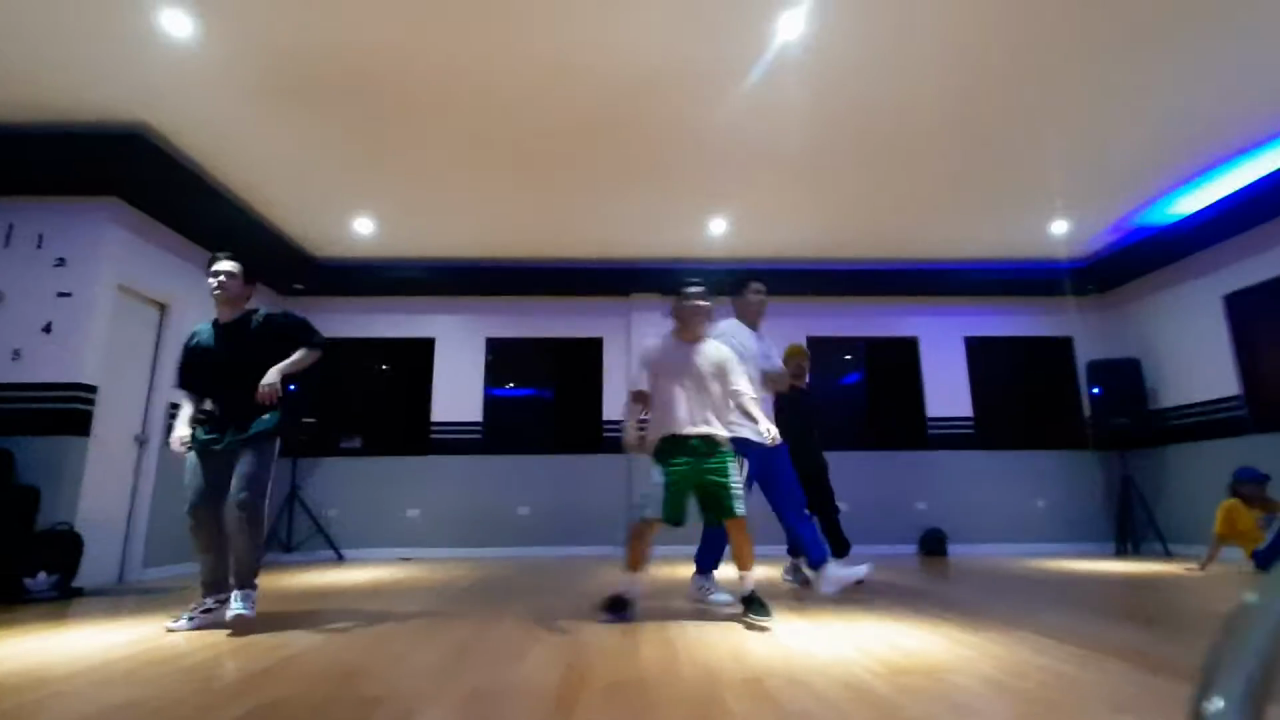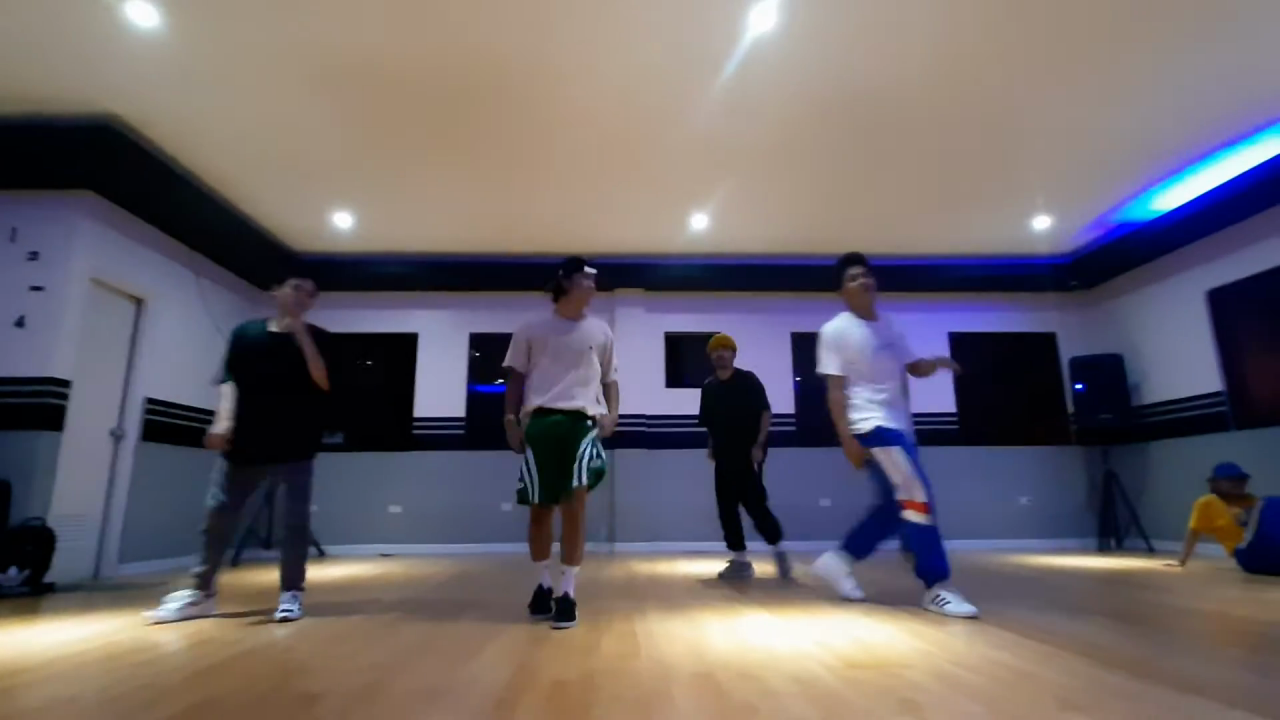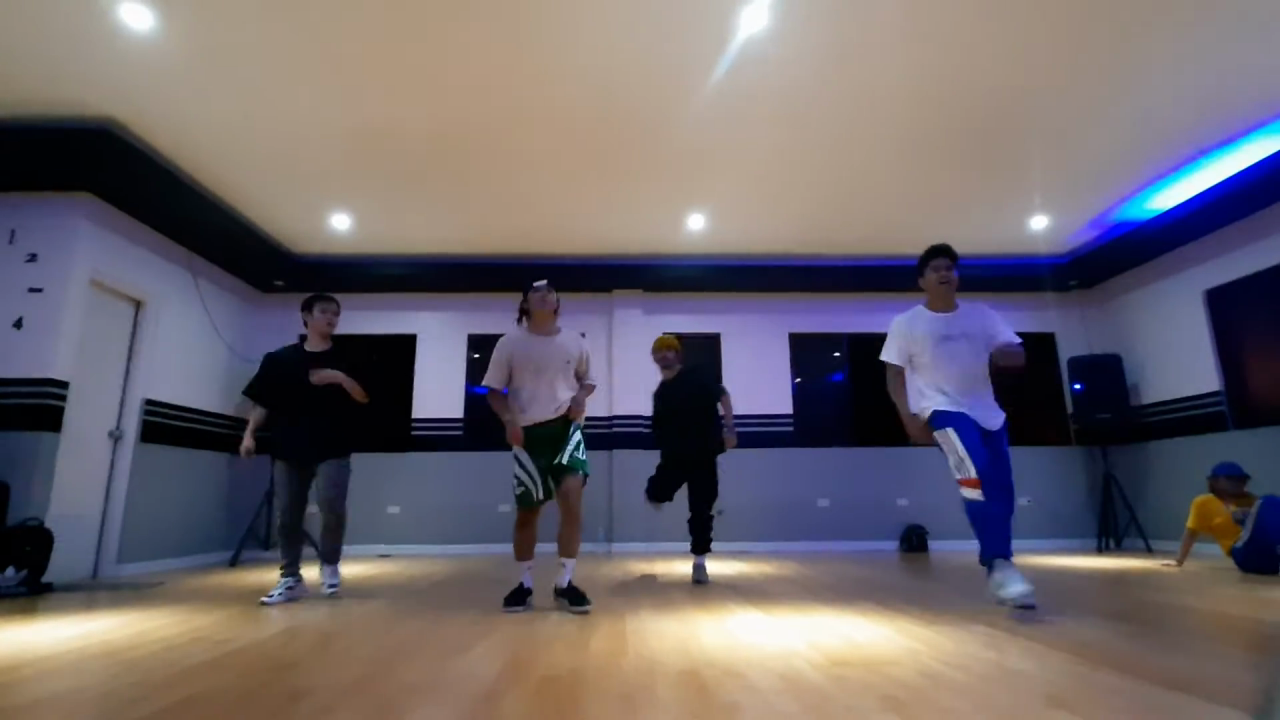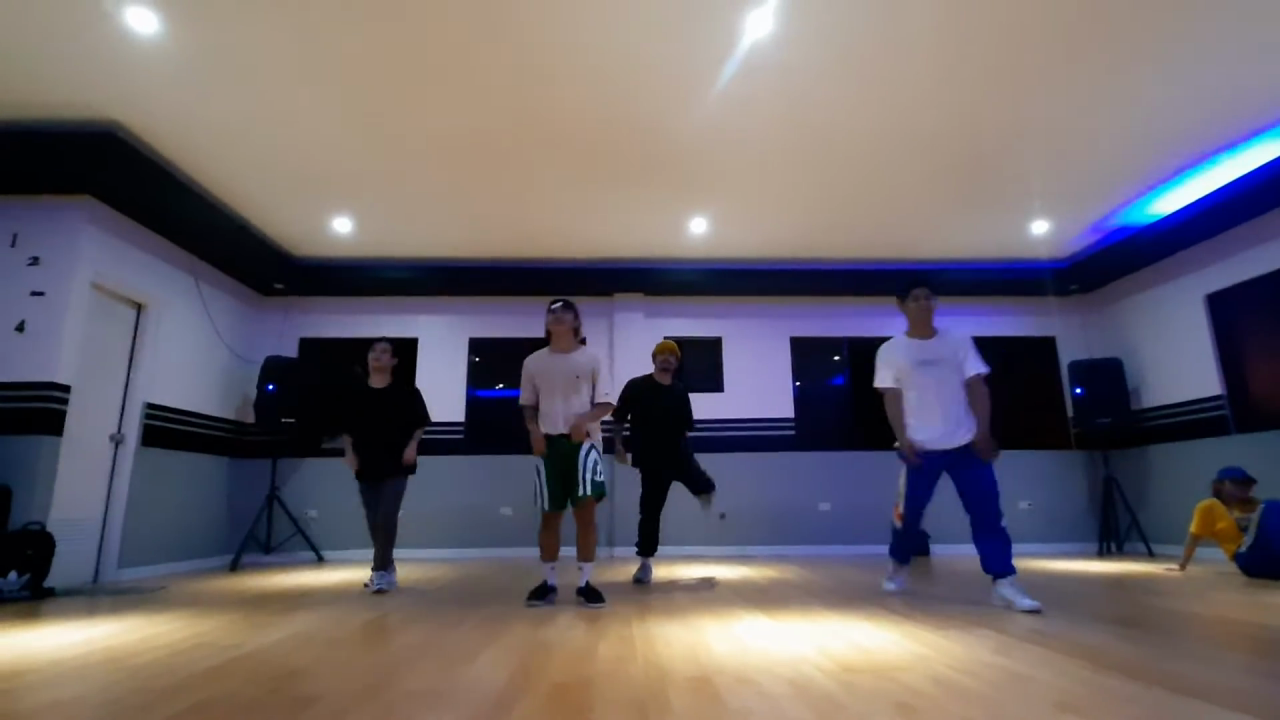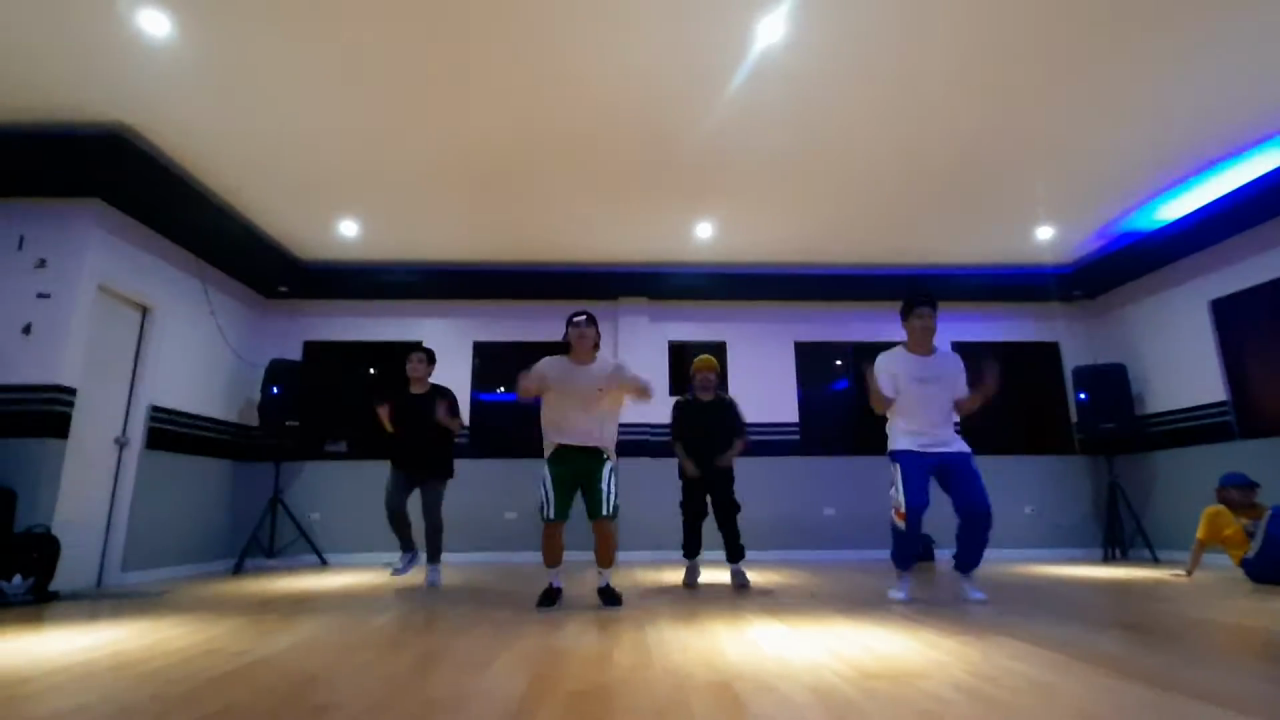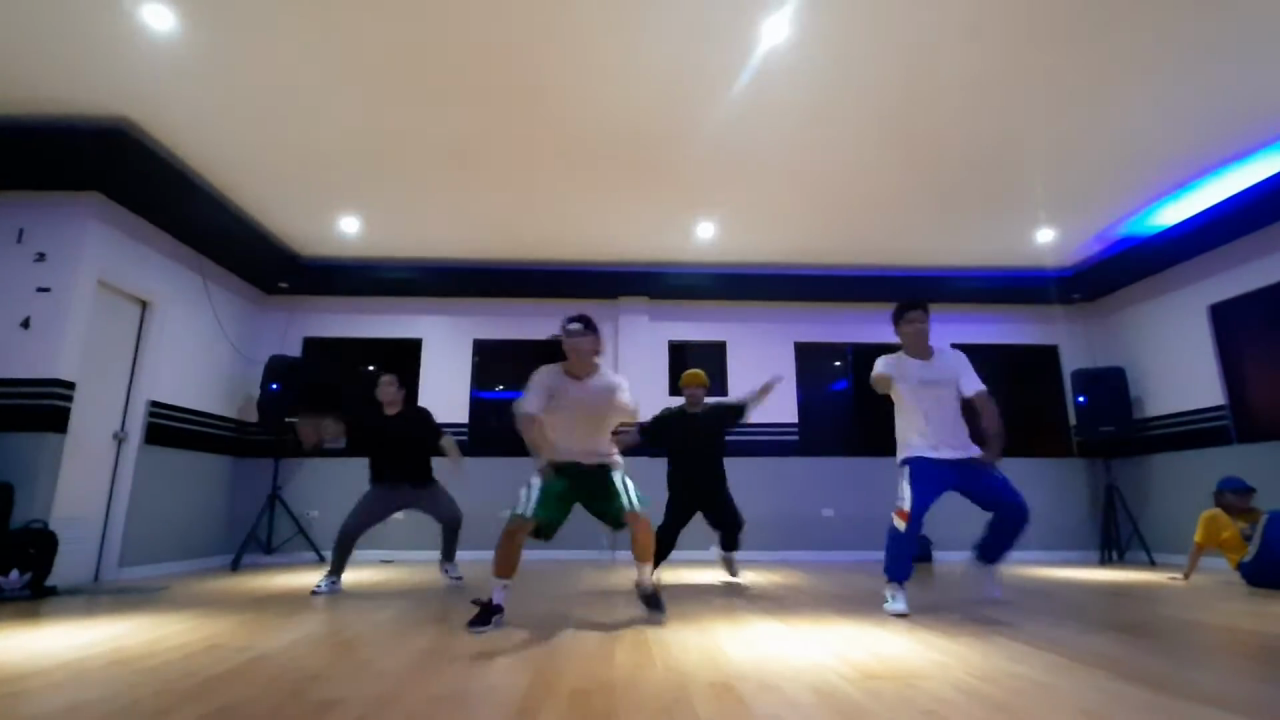
dt=0.7s
person 1, frame 1
left shoulder: (762, 339)
right shoulder: (728, 331)
left elbow: (780, 381)
left wrist: (779, 377)
left hip: (766, 435)
right hip: (739, 434)
left knee: (792, 502)
left ankle: (825, 571)
right ankle: (702, 576)
person 1, frame 2
left shoulder: (888, 326)
right shoulder: (835, 331)
left elbow: (914, 367)
right elbow: (835, 389)
left wrist: (938, 363)
right wrist: (847, 438)
left hip: (898, 425)
right hip: (873, 427)
left knee: (893, 505)
right knee: (916, 499)
left ankle: (839, 560)
right ankle: (937, 587)
person 1, frame 3
left shoulder: (981, 316)
right shoulder: (907, 323)
left elbow: (1017, 355)
right elbow: (894, 376)
left wrist: (1007, 353)
right wrist: (909, 415)
left hip: (988, 415)
right hip: (943, 413)
left knee: (1001, 495)
right knee: (976, 478)
left ankle: (997, 570)
right ankle: (1002, 566)
person 1, frame 4
left shoulder: (959, 343)
right shoulder: (890, 350)
left elbow: (977, 386)
right elbow: (891, 398)
left wrist: (983, 430)
right wrist: (903, 437)
left hip: (964, 440)
right hip: (920, 444)
left knee: (986, 509)
right knee: (909, 511)
left ankle: (1004, 582)
right ankle: (898, 566)
person 1, frame 5
left shoulder: (951, 361)
right shoulder: (889, 360)
left elbow: (964, 406)
right elbow: (881, 407)
left wrist: (986, 389)
right wrist: (873, 386)
left hip: (950, 448)
right hip: (910, 448)
left knee: (979, 512)
right knee: (909, 509)
left ankle: (965, 574)
right ankle: (902, 575)
person 1, frame 6
left shoulder: (955, 357)
right shoulder: (890, 364)
left elbow: (982, 399)
right elbow: (880, 383)
left wrist: (994, 440)
right wrist: (884, 380)
left hip: (964, 455)
right hip: (921, 457)
left knee: (1014, 509)
right knee: (910, 513)
left ankle: (984, 563)
right ankle: (895, 587)
person 2, frame 1
left shoulder: (721, 353)
right shoulder: (656, 353)
left elbow: (742, 394)
right elbow: (640, 395)
left wrist: (763, 422)
right wrist: (631, 427)
left hip: (713, 445)
right hip: (671, 446)
left knee: (737, 519)
right knee: (648, 521)
left ankle: (749, 592)
right ankle: (626, 593)
person 2, frame 2
left shoulder: (601, 332)
right shoulder: (532, 329)
left elbow: (609, 378)
right elbow: (515, 375)
left wrist: (611, 412)
right wrist: (511, 419)
left hip: (582, 422)
right hip: (540, 421)
left knee: (574, 505)
right knee: (540, 508)
left ankle: (567, 593)
right ankle: (544, 585)
person 2, frame 3
left shoulder: (575, 343)
right shoulder: (509, 344)
left elbow: (588, 380)
right elbow: (494, 389)
left wrist: (581, 397)
right wrist: (509, 420)
left hip: (566, 427)
right hip: (528, 432)
left knee: (571, 499)
right knee: (527, 510)
left ankle: (565, 582)
right ankle: (524, 584)
person 2, frame 4
left shoulder: (591, 359)
right shoulder: (533, 362)
left elbow: (605, 403)
right elbow: (527, 405)
left wrist: (585, 419)
right wrist: (533, 429)
left hip: (583, 442)
right hip: (547, 443)
left knee: (585, 511)
right knee: (550, 517)
left ankle: (584, 582)
right ankle: (549, 582)
person 2, frame 5
left shoulder: (611, 369)
right shoulder: (550, 367)
left elbow: (645, 393)
right elbow: (525, 391)
left wrist: (629, 381)
right wrist: (528, 383)
left hip: (598, 454)
right hip: (560, 452)
left knee: (604, 522)
right knee: (552, 524)
left ankle: (605, 585)
right ankle: (555, 585)
person 2, frame 6
left shoulder: (612, 383)
right shoulder: (546, 378)
left elbow: (629, 416)
right elbow: (526, 417)
left wrist: (622, 409)
right wrist: (539, 448)
left hip: (601, 466)
right hip: (556, 467)
left knee: (639, 521)
right knee: (516, 528)
left ankle: (646, 585)
right ankle: (496, 602)
person 3, frame 1
left shoulder: (268, 322)
right shoulder: (199, 340)
left elbow: (313, 346)
right elbow: (191, 390)
left wrist: (281, 369)
right wrist: (183, 423)
left hip: (257, 429)
right hip: (212, 434)
left knee: (245, 503)
right knee: (200, 510)
left ankle: (243, 589)
right ankle: (215, 596)
person 3, frame 2
left shoulder: (316, 339)
right shoulder: (246, 334)
left elbow: (323, 382)
right elbow: (231, 379)
left wrist: (302, 335)
right wrist: (224, 418)
left hip: (294, 446)
right hip: (246, 442)
left knee: (295, 520)
right knee: (219, 513)
left ankle: (292, 592)
right ankle: (200, 592)
person 3, frame 3
left shoulder: (344, 360)
right shoulder: (282, 358)
left elbow: (362, 398)
right elbow: (262, 399)
left wrist: (341, 378)
right wrist: (250, 432)
left hip: (333, 449)
right hip: (291, 449)
left knee: (332, 505)
right knee: (288, 513)
left ankle: (330, 566)
right ankle: (290, 579)
person 3, frame 4
left shoulder: (406, 392)
right shoulder: (358, 396)
left elbow: (421, 424)
right elbow: (348, 430)
left wrist: (413, 445)
right wrist: (349, 452)
left hip: (396, 466)
right hip: (367, 467)
left knee: (386, 517)
right knee: (374, 521)
left ankle: (383, 570)
right ankle: (385, 566)
person 3, frame 5
left shoulder: (443, 395)
right shoulder: (398, 398)
left elbow: (457, 428)
right elbow: (391, 428)
left wrist: (444, 417)
right wrist: (384, 417)
left hip: (434, 467)
right hip: (403, 464)
left knee: (432, 517)
right knee: (392, 505)
left ankle: (433, 566)
right ankle: (408, 552)
person 3, frame 6
left shoulder: (419, 416)
right shoulder: (370, 423)
left elbow: (440, 437)
right elbow: (340, 430)
left wrist: (454, 454)
right wrist: (316, 429)
left hip: (420, 485)
right hip: (385, 488)
left knee: (453, 516)
right knee: (348, 531)
left ankle: (448, 562)
right ankle: (333, 577)
person 4, frame 1
left shoulder: (813, 394)
right shoulder: (781, 394)
left hip: (815, 462)
right hip: (793, 463)
left knee: (828, 511)
left ankle: (840, 558)
right ankle: (795, 562)
person 4, frame 2
left shoulder: (747, 380)
right shoulder: (708, 387)
left elbow: (765, 412)
left wrist: (759, 444)
right wrist: (711, 446)
left hip: (745, 454)
right hip: (723, 456)
left knee: (754, 502)
right knee: (726, 508)
left ankle: (778, 549)
right ankle: (740, 561)
person 4, frame 3
left shoulder: (697, 377)
right shoulder: (660, 392)
left elbow: (723, 396)
left wrist: (729, 429)
right wrist: (664, 452)
left hip: (703, 452)
right hip: (674, 454)
left knee: (701, 507)
right knee: (656, 490)
left ankle: (699, 561)
person 4, frame 4
left shoulder: (680, 392)
right shoulder: (637, 386)
left elbow: (686, 426)
right elbow: (619, 417)
left wrist: (688, 448)
right wrist: (618, 445)
left hip: (678, 452)
right hip: (651, 458)
left knee: (703, 485)
right knee: (650, 509)
left ankle: (703, 491)
right ankle: (645, 562)
person 4, frame 5
left shoulder: (726, 405)
right shoulder: (682, 405)
left elbow: (741, 435)
right elbow: (677, 439)
left wrist: (731, 453)
right wrist: (685, 462)
left hip: (720, 472)
right hip: (692, 473)
left knee: (727, 520)
right knee: (692, 519)
left ankle: (736, 569)
right ankle: (692, 565)
person 4, frame 6
left shoulder: (719, 411)
right shoulder: (670, 418)
left elbow: (747, 403)
right elbow: (640, 434)
left wrist: (766, 389)
left hip: (715, 485)
right hip: (682, 487)
left knee: (732, 523)
right knee: (670, 528)
left ankle: (728, 554)
